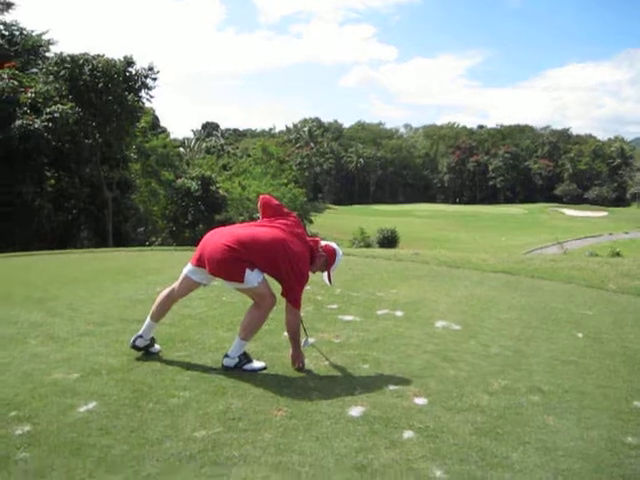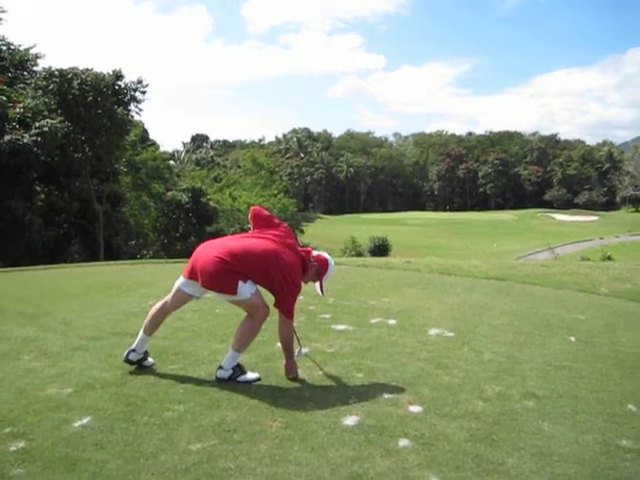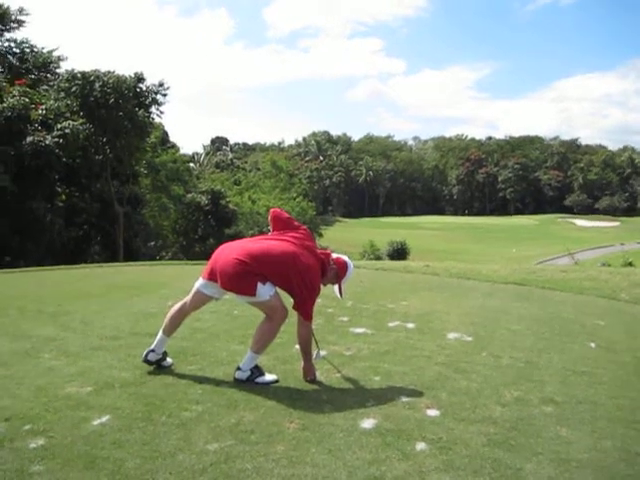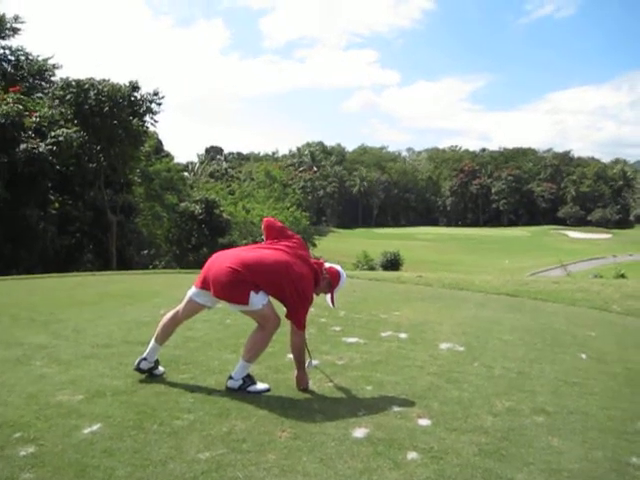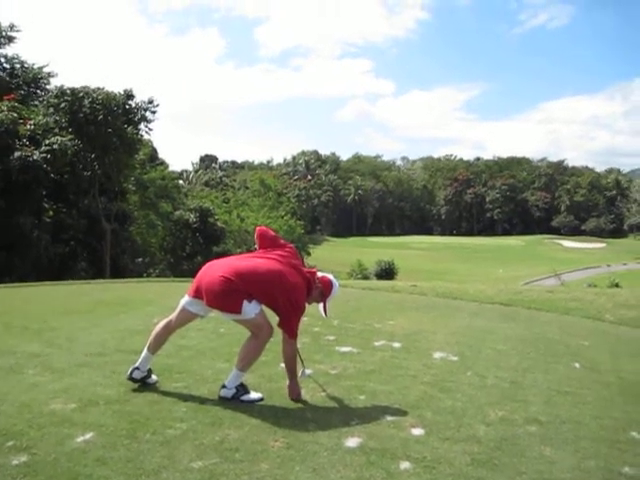
dt=0.5s
person 1, frame 1
left shoulder: (293, 223)
right shoulder: (300, 264)
left elbow: (264, 200)
right elbow: (293, 310)
right wrist: (296, 350)
left hip: (213, 238)
right hip: (229, 254)
left knee: (177, 290)
right knee: (266, 300)
left ankle: (143, 338)
right ankle: (234, 357)
person 1, frame 2
left shoulder: (284, 233)
right shoulder: (292, 275)
left elbow: (254, 211)
right elbow: (286, 320)
right wrist: (289, 360)
left hip: (205, 250)
right hip: (221, 267)
left knee: (169, 303)
right knee: (259, 311)
left ankle: (136, 351)
right ankle: (228, 369)
person 1, frame 3
left shoulder: (304, 236)
right shoulder: (311, 277)
left elbow: (274, 213)
right elbow: (304, 322)
right wrist: (307, 362)
left hip: (224, 253)
right hip: (240, 268)
left knee: (189, 304)
right knee: (277, 313)
left ankle: (155, 352)
right ankle: (246, 370)
person 1, frame 4
left shoulder: (297, 244)
right shoulder: (304, 286)
left elbow: (267, 222)
right elbow: (297, 331)
right wrist: (301, 371)
left hip: (217, 261)
right hip: (233, 277)
left knee: (181, 313)
right knee: (270, 322)
left ankle: (147, 360)
right ankle: (238, 379)
person 1, frame 5
left shoulder: (290, 253)
right shoulder: (297, 295)
left elbow: (260, 231)
right elbow: (289, 341)
right wrist: (293, 381)
left hip: (209, 271)
right hip: (226, 286)
left knee: (173, 322)
right knee: (263, 331)
left ankle: (140, 369)
right ankle: (231, 388)
